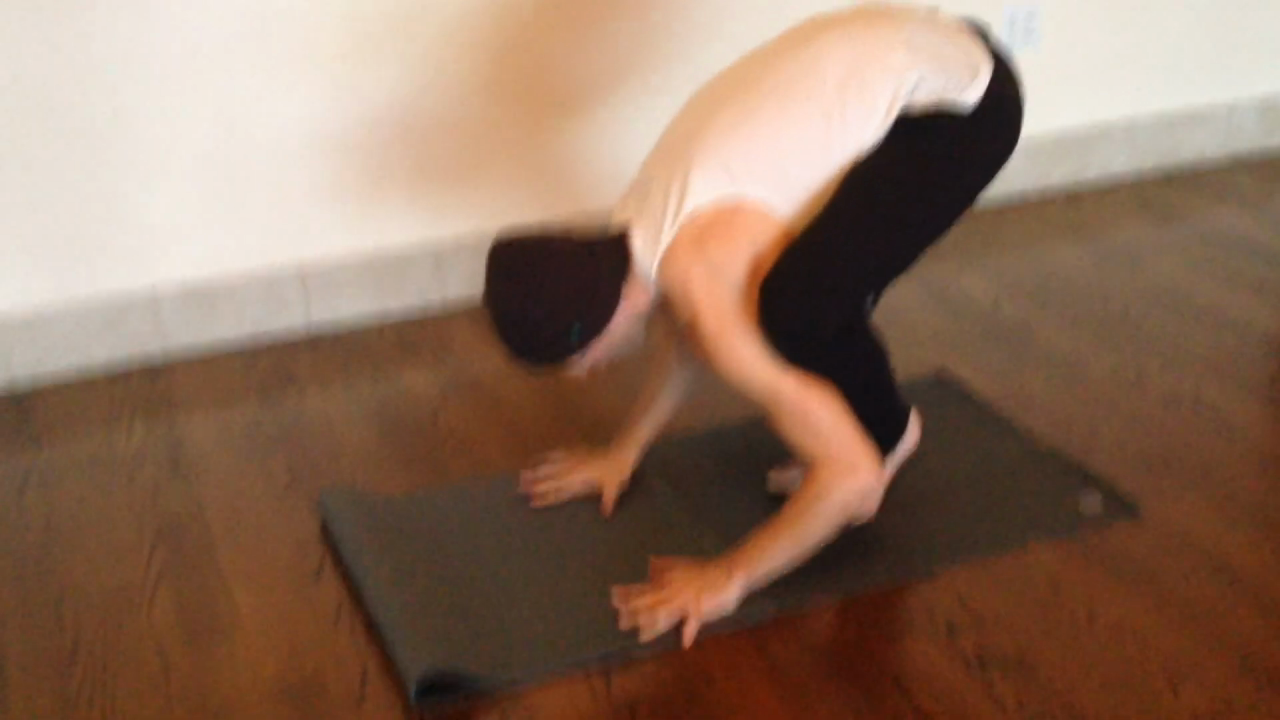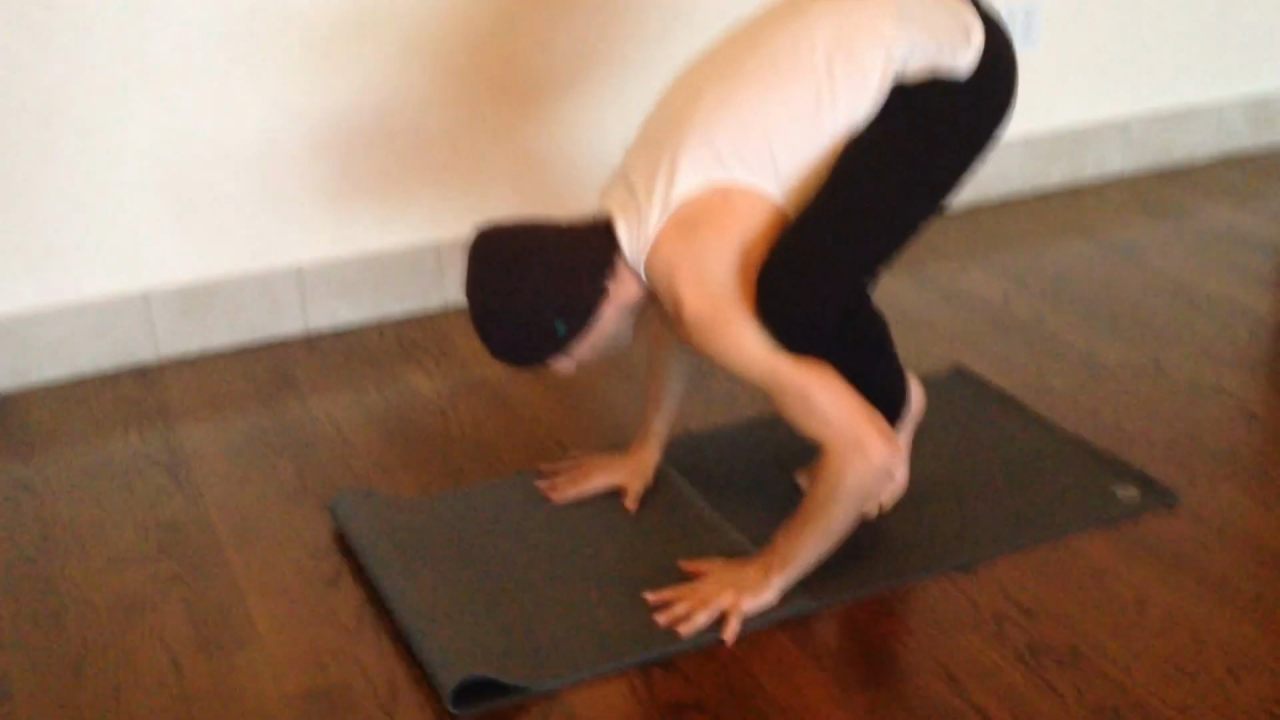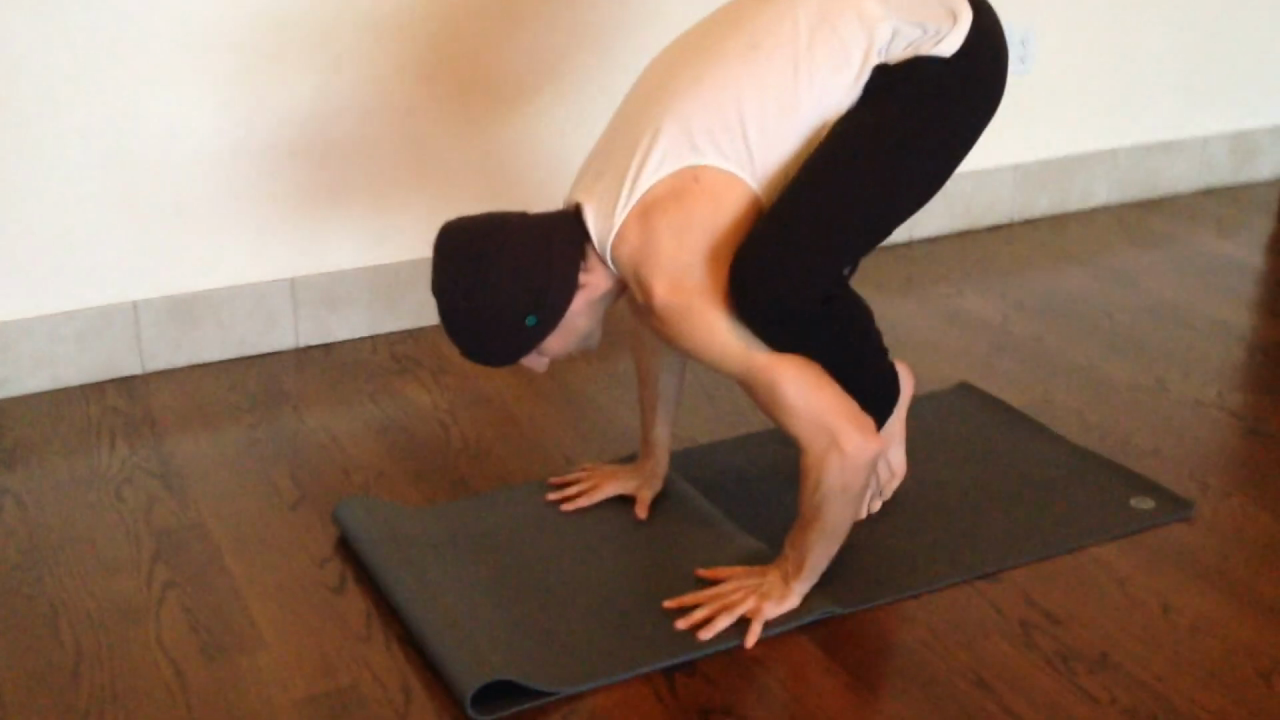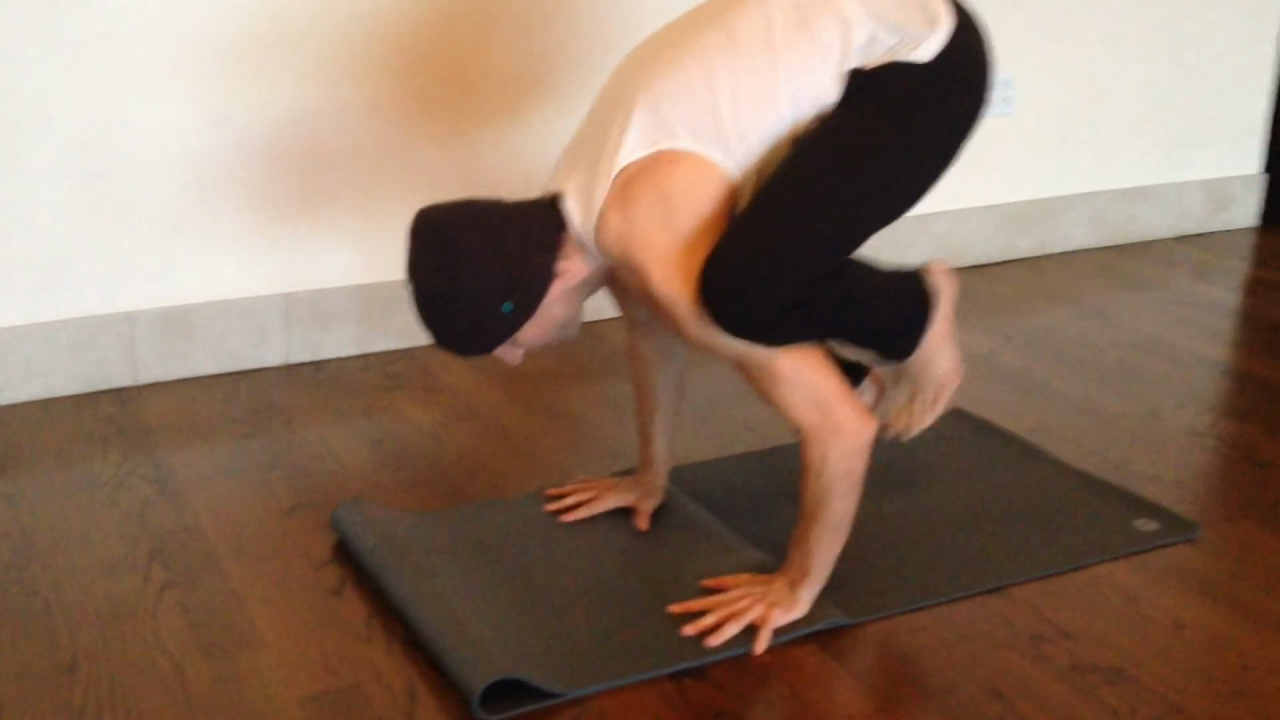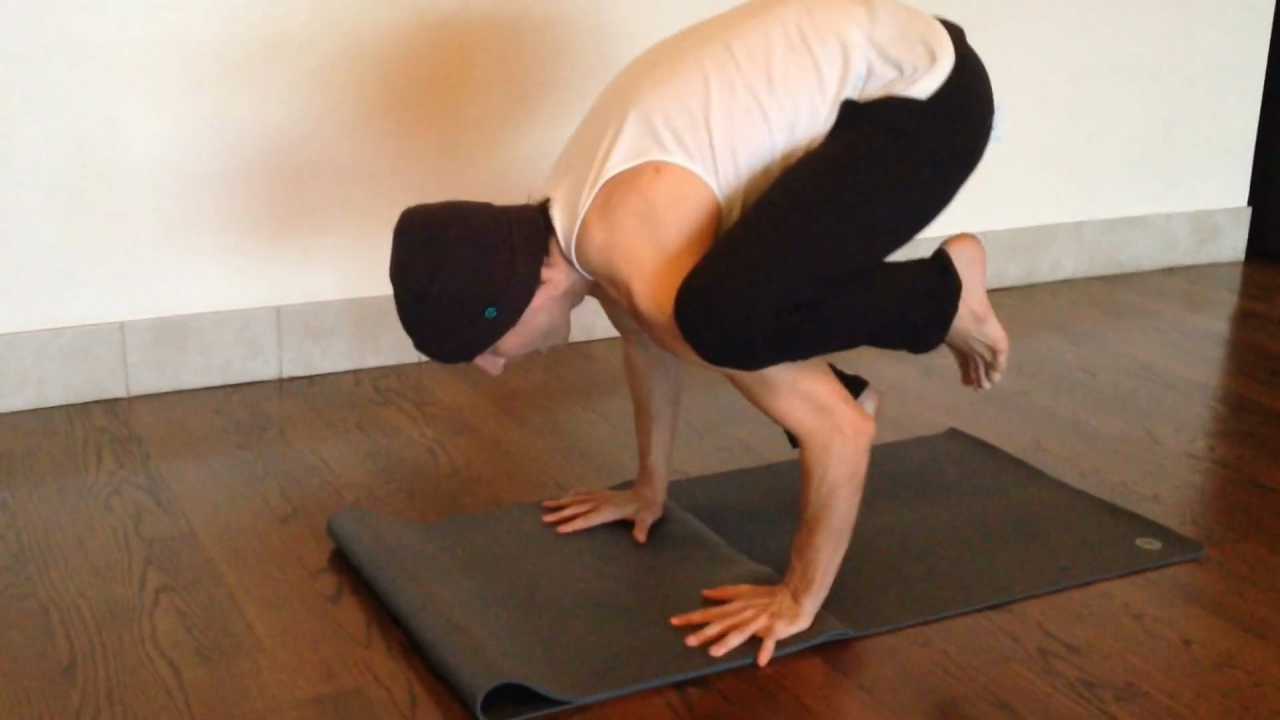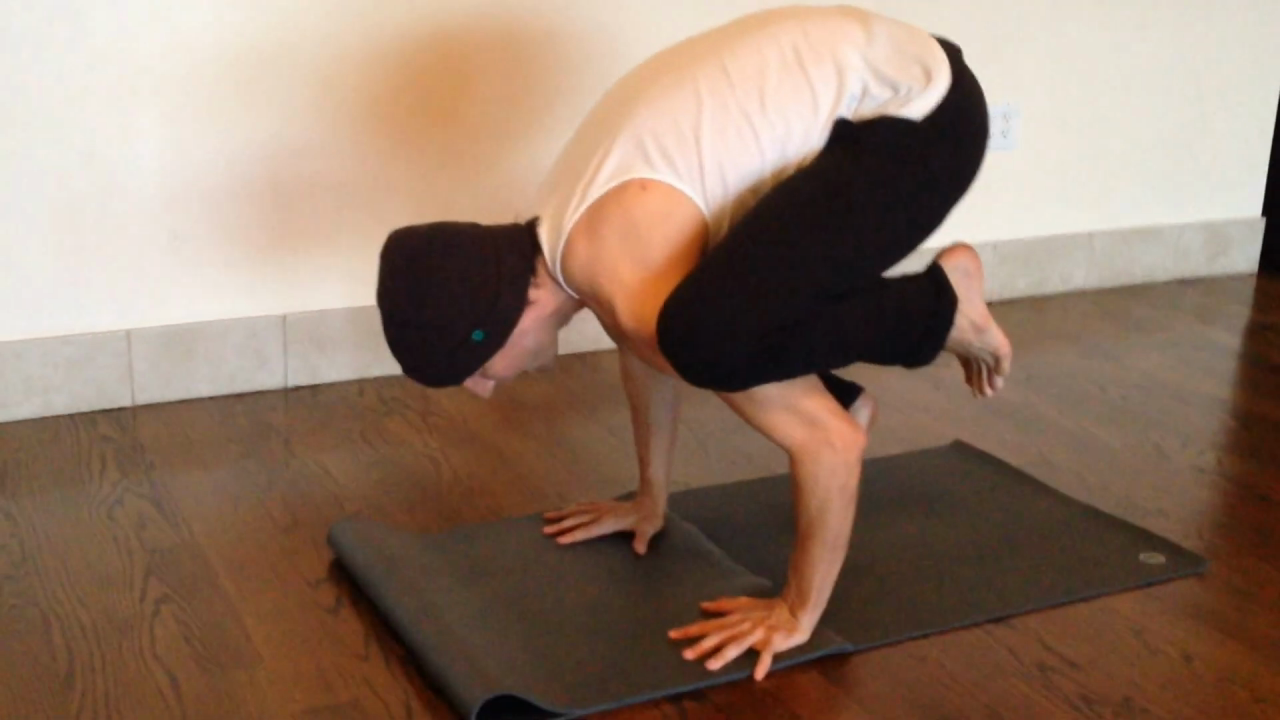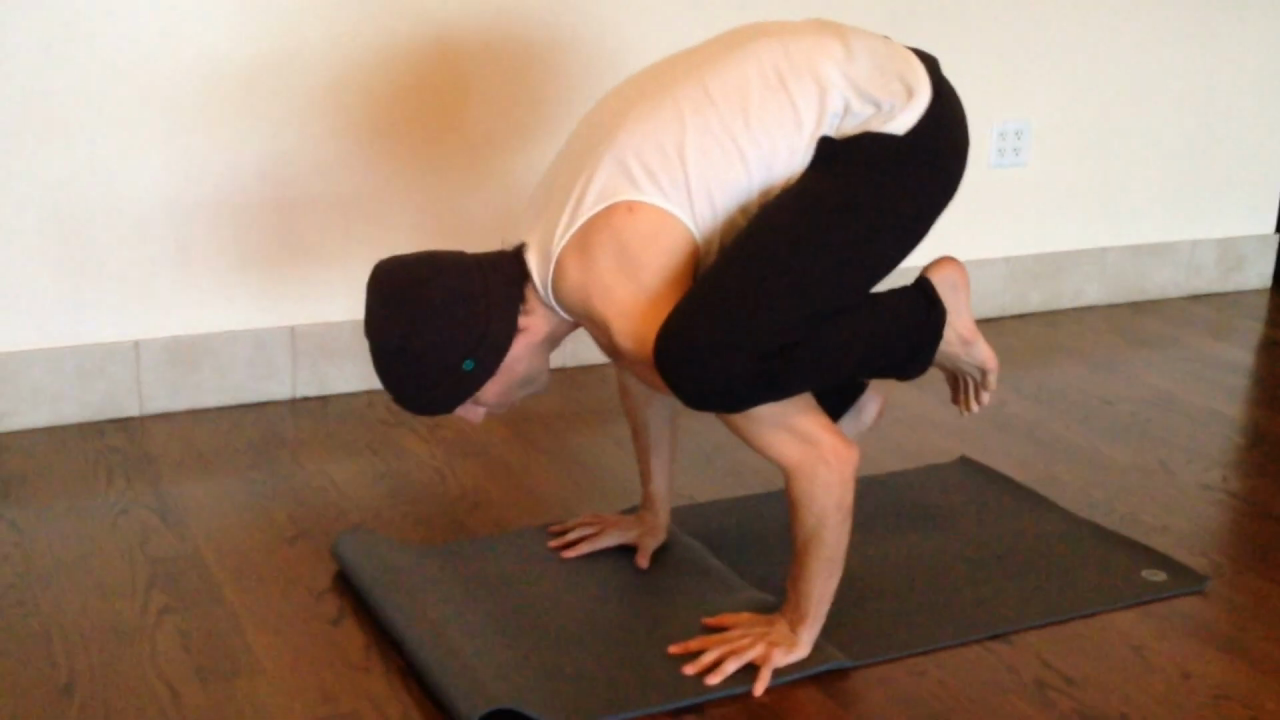
dt=0.4s
person 1, frame 1
left shoulder: (709, 291)
right shoulder: (639, 228)
left elbow: (852, 473)
left wrist: (729, 576)
right wrist: (623, 450)
left hip: (961, 93)
right hip: (888, 56)
left knee: (799, 307)
left ankle: (886, 432)
right ankle: (840, 422)
person 1, frame 2
left shoulder: (700, 285)
right shoulder: (627, 212)
left elbow: (867, 451)
left wrist: (768, 573)
right wrist: (645, 450)
left hip: (955, 57)
left knee: (799, 294)
left ankle: (890, 405)
right ankle: (873, 399)
person 1, frame 3
left shoulder: (671, 273)
right shoulder: (595, 209)
left elbow: (847, 443)
left wrist: (790, 578)
right wrist: (651, 461)
left knee: (775, 284)
left ankle: (879, 395)
right ankle: (861, 389)
person 1, frame 4
left shoulder: (654, 248)
right shoulder: (580, 201)
left elbow: (845, 426)
right elbow: (650, 325)
left wrist: (797, 585)
right wrist: (650, 475)
left hip: (922, 57)
left knee: (745, 290)
left ankle: (917, 311)
right ankle: (850, 373)
person 1, frame 5
left shoulder: (640, 260)
right shoulder: (572, 214)
left elbow: (844, 429)
right elbow: (647, 339)
left wrist: (800, 598)
right wrist: (649, 488)
left hip: (925, 90)
left knee: (725, 317)
left ankle: (941, 293)
right ankle: (839, 385)
person 1, frame 6
left shoulder: (624, 276)
right shoulder: (561, 228)
left elbow: (831, 441)
right elbow: (648, 351)
left wrist: (798, 611)
right wrist: (650, 499)
left hip: (920, 109)
left knee: (708, 332)
left ankle: (937, 305)
right ankle: (836, 392)
person 1, frame 7
left shoulder: (622, 301)
right shoulder: (550, 249)
left elbow: (827, 459)
right elbow: (641, 363)
left wrist: (797, 627)
right wrist: (654, 512)
left hip: (900, 121)
left knee: (705, 358)
left ankle: (926, 319)
right ankle: (845, 390)
